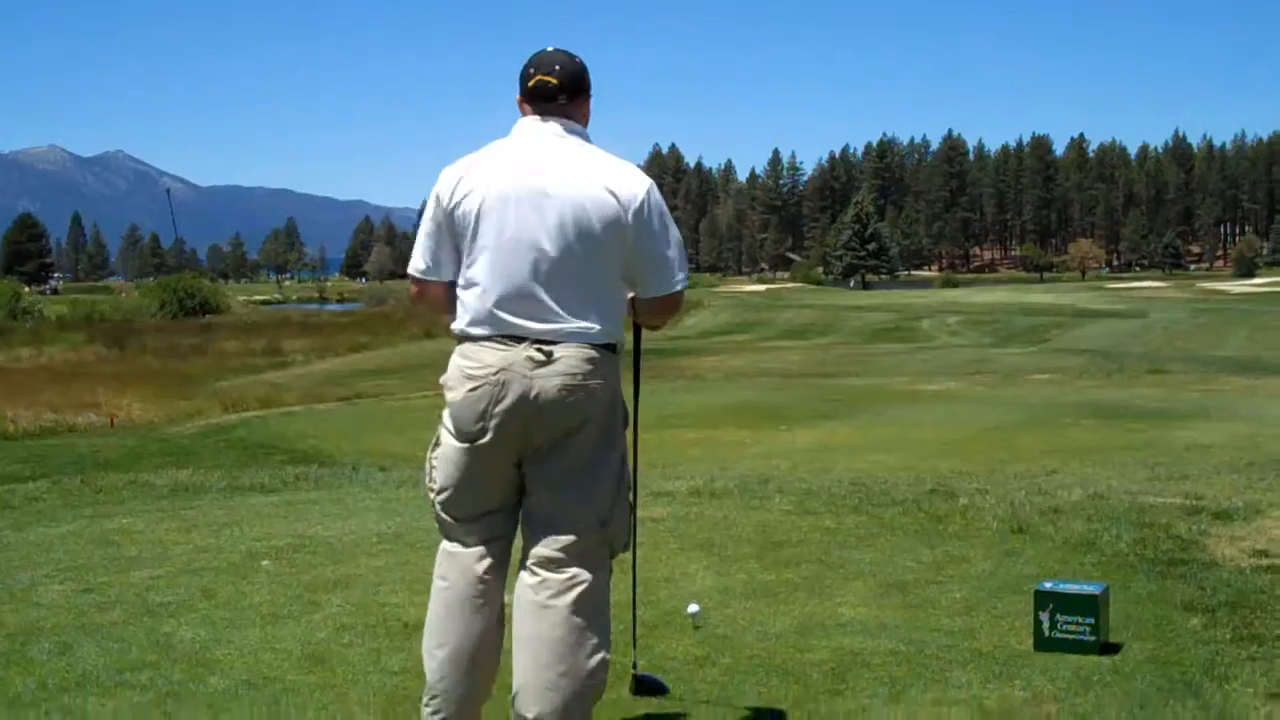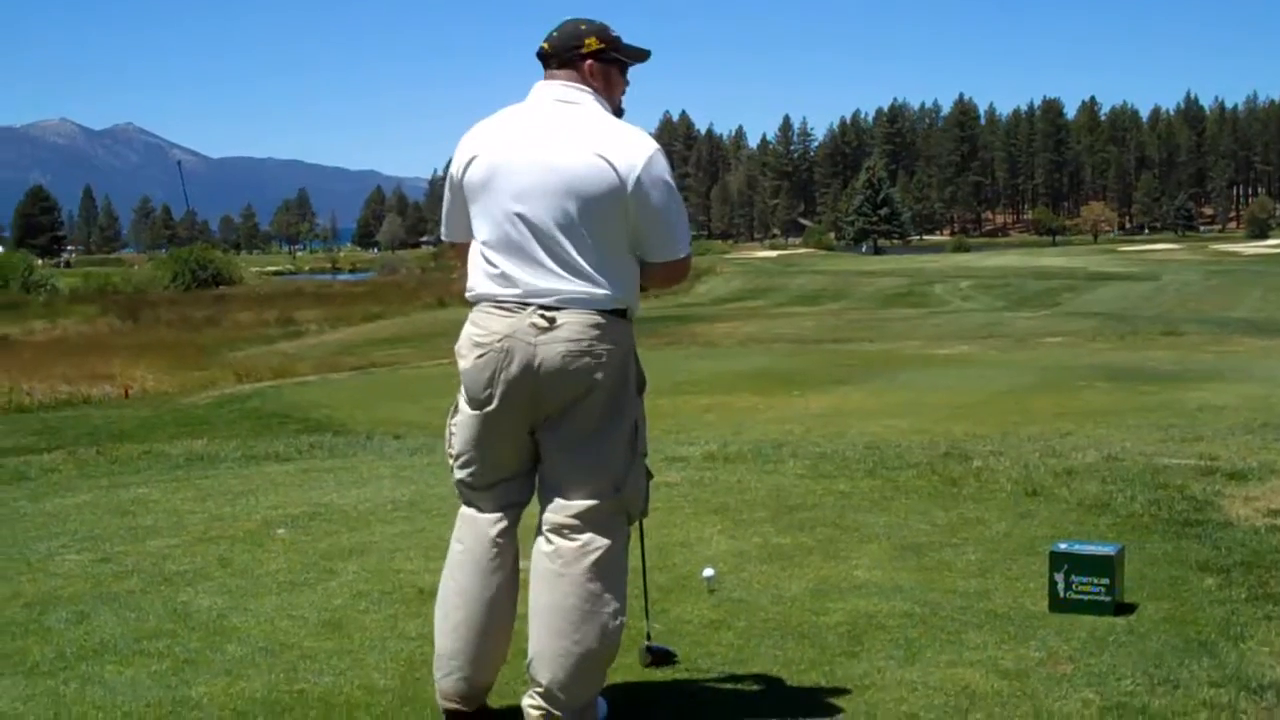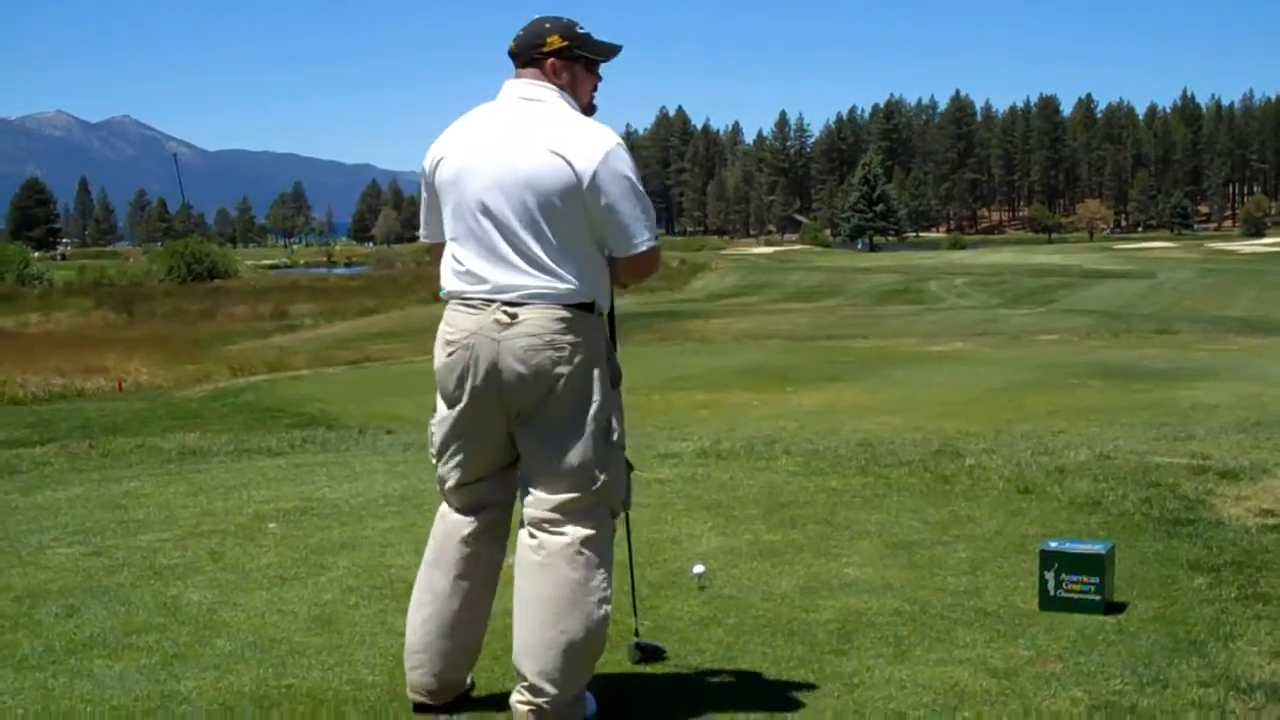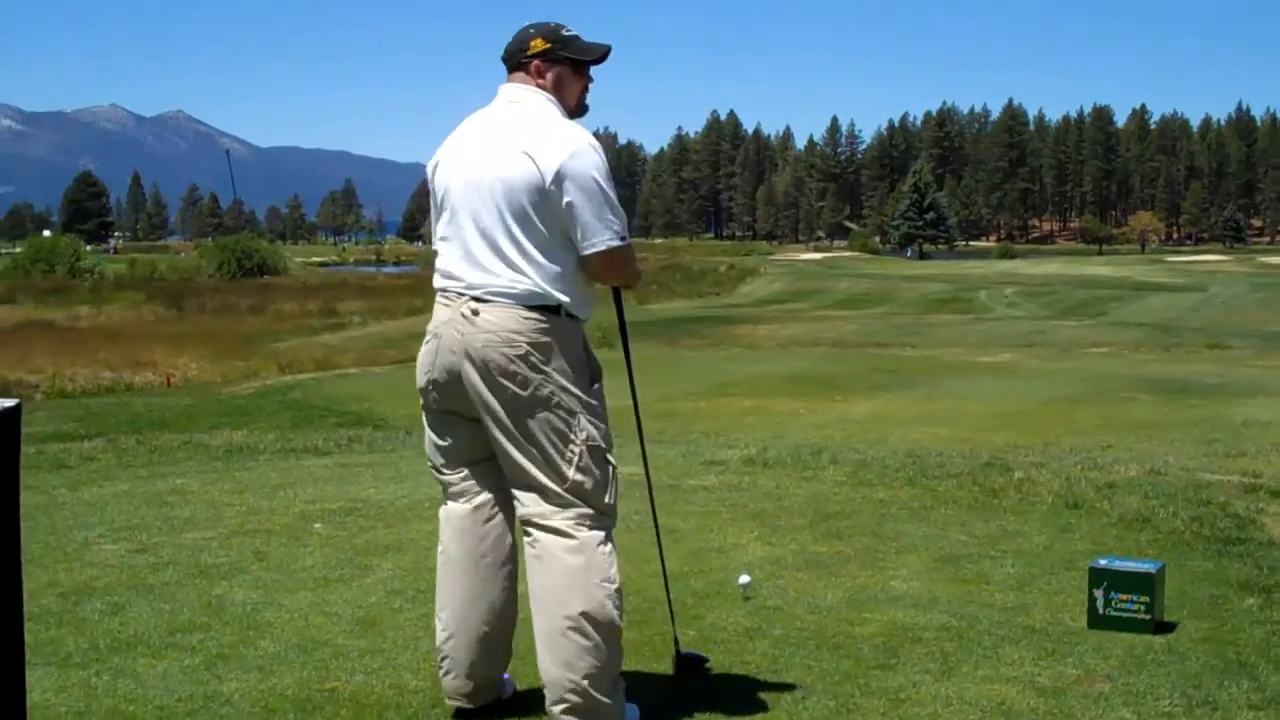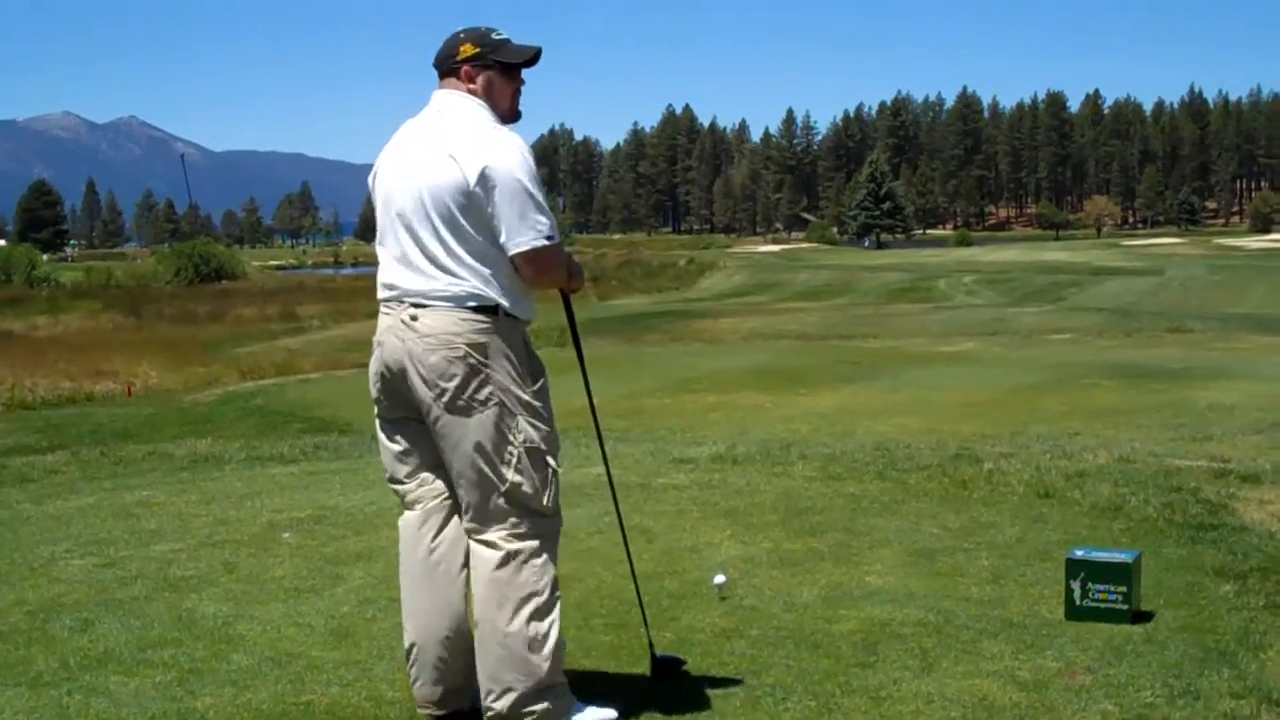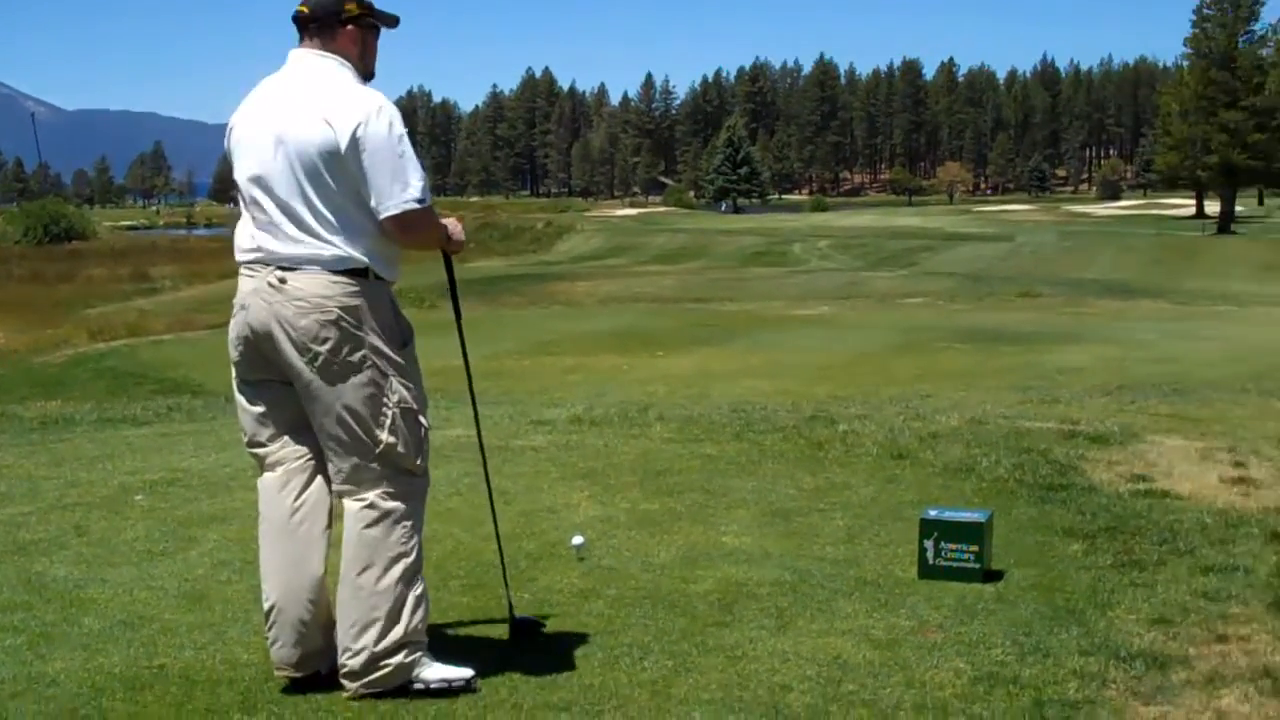
dt=0.5s
person 1, frame 1
left shoulder: (462, 175)
right shoulder: (626, 183)
left elbow: (427, 290)
right elbow: (665, 303)
left hip: (482, 371)
right hip: (577, 377)
left knee: (468, 551)
right knee: (566, 561)
person 1, frame 2
left shoulder: (479, 138)
right shoulder: (631, 148)
left elbow: (459, 242)
right elbow: (671, 267)
left hip: (494, 335)
right hip: (586, 344)
left knee: (484, 511)
right knee: (582, 522)
person 1, frame 3
left shoulder: (451, 139)
right shoulder: (592, 143)
right elbow: (641, 261)
left hip: (465, 332)
right hip: (554, 338)
left knee: (466, 509)
right knee: (567, 519)
person 1, frame 4
left shoulder: (456, 141)
right shoulder: (567, 143)
right elbow: (611, 261)
right wrist: (628, 275)
left hip: (450, 329)
right hip: (529, 339)
left knee: (470, 506)
right knee: (567, 514)
person 1, frame 5
left shoulder: (396, 146)
right shoulder: (496, 146)
right elbow: (536, 261)
right wrist: (571, 275)
left hip: (396, 335)
right hip: (470, 342)
left knee: (428, 511)
right knee: (511, 521)
person 1, frame 6
left shoulder: (251, 106)
right shoulder: (364, 108)
right elbow: (406, 222)
right wrist: (449, 235)
left hip: (256, 297)
right hip: (335, 303)
left knee: (287, 473)
right knee: (381, 480)
left ankle: (300, 648)
right ankle: (382, 658)
